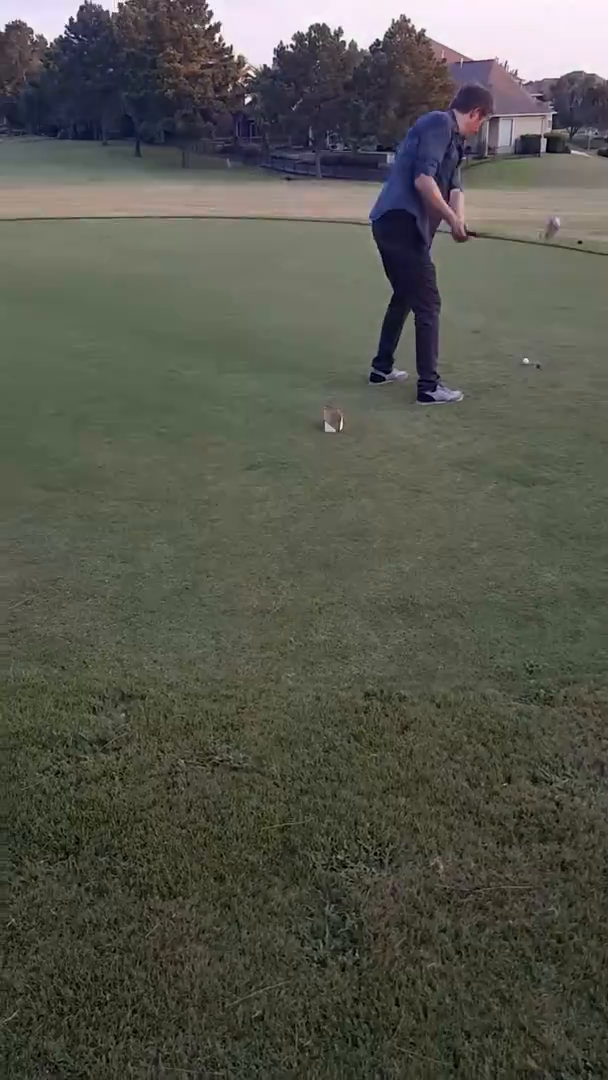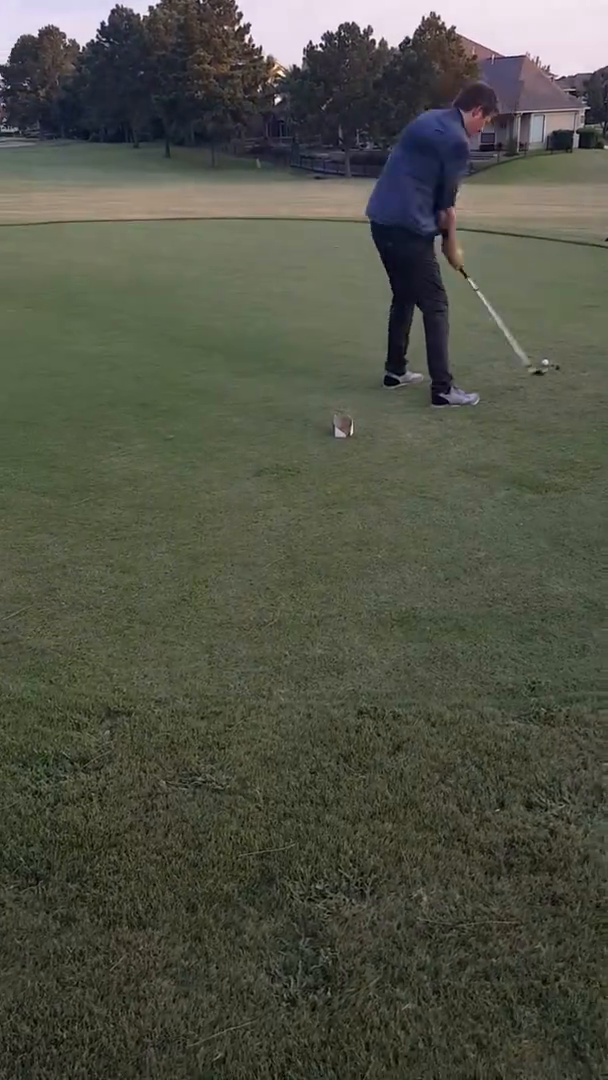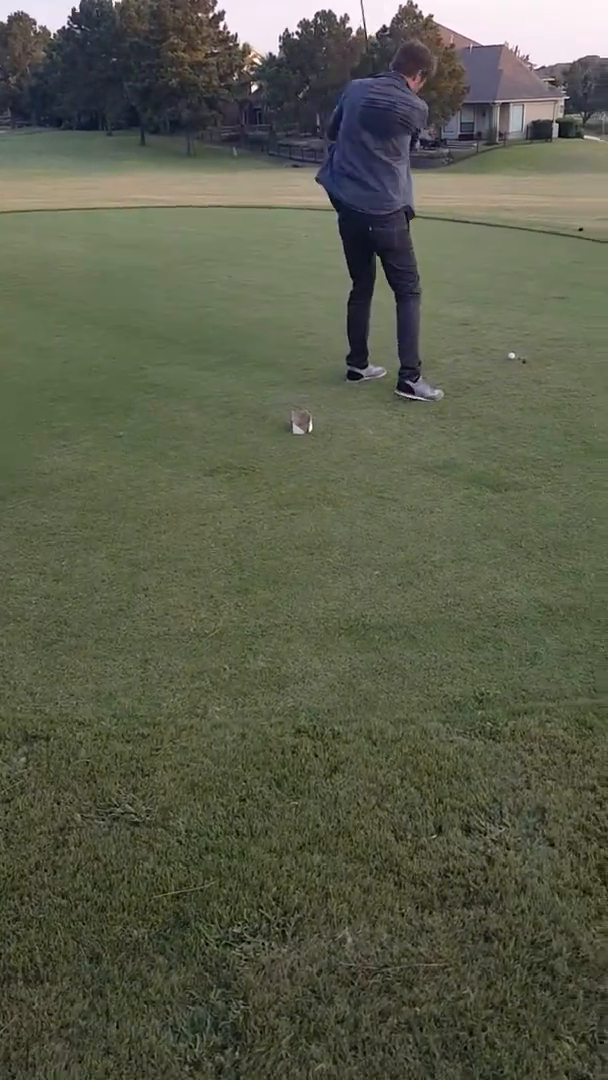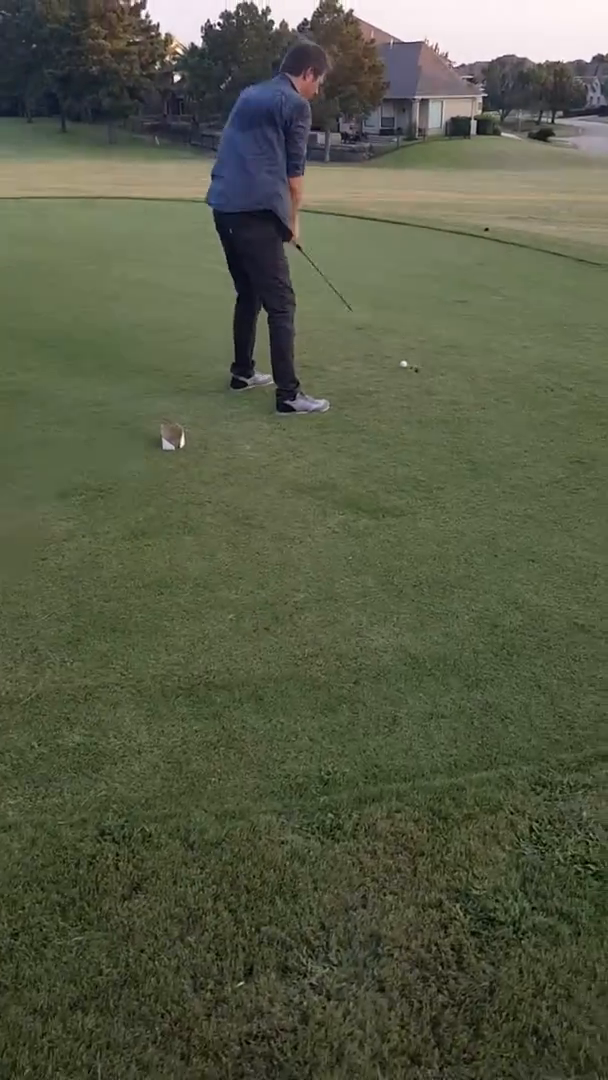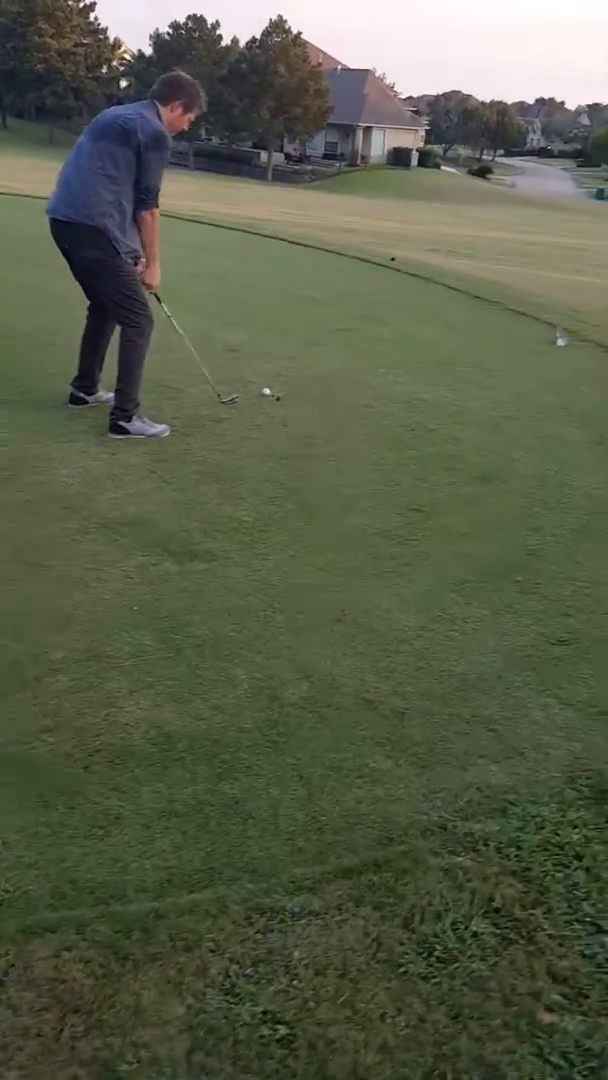
dt=1s
person 1, frame 1
left shoulder: (453, 139)
right shoulder: (438, 123)
left elbow: (454, 188)
right elbow: (422, 179)
left wrist: (459, 217)
right wrist: (452, 219)
left hip: (389, 222)
right hip: (402, 223)
left knee: (403, 296)
right knee: (427, 304)
left ankle: (382, 367)
right ankle: (429, 386)
person 1, frame 2
left shoulder: (431, 119)
right shoulder: (457, 142)
right elbow: (445, 205)
right wrist: (451, 246)
left hip: (383, 223)
right hip: (407, 229)
left knee: (403, 297)
right knee: (435, 305)
left ankle: (395, 370)
right ankle: (442, 388)
person 1, frame 3
left shoulder: (356, 90)
right shoulder: (417, 108)
left elbow: (333, 132)
left hip: (350, 209)
right hip: (387, 212)
left knee: (361, 288)
right knee: (408, 291)
left ankle: (358, 363)
right ankle: (410, 376)
person 1, frame 4
left shoulder: (249, 96)
right shoulder: (295, 105)
right elbow: (294, 174)
left wrist: (282, 214)
right wrist: (292, 219)
left hip: (225, 207)
right hip: (256, 212)
left knee: (248, 294)
right knee: (280, 302)
left ankle: (242, 372)
right ankle: (288, 394)
person 1, frame 5
left shoulder: (117, 115)
right shoulder: (155, 133)
right elbow: (146, 205)
left wrist: (133, 251)
right wrist: (152, 264)
left hip: (65, 219)
right hip: (93, 228)
left knee: (103, 306)
right knee: (137, 320)
left ankle: (84, 388)
right ankle: (125, 416)
